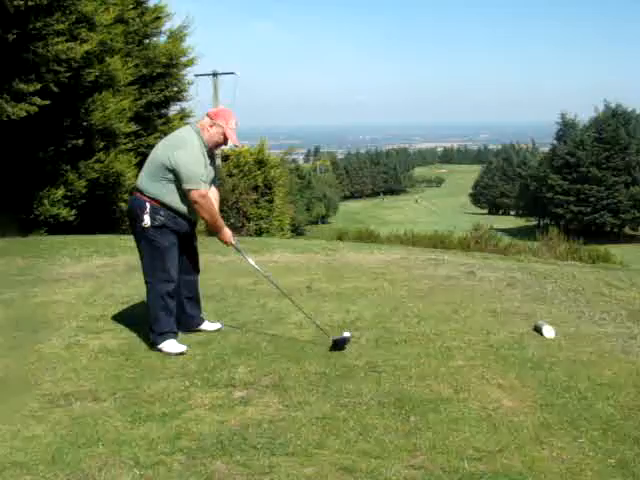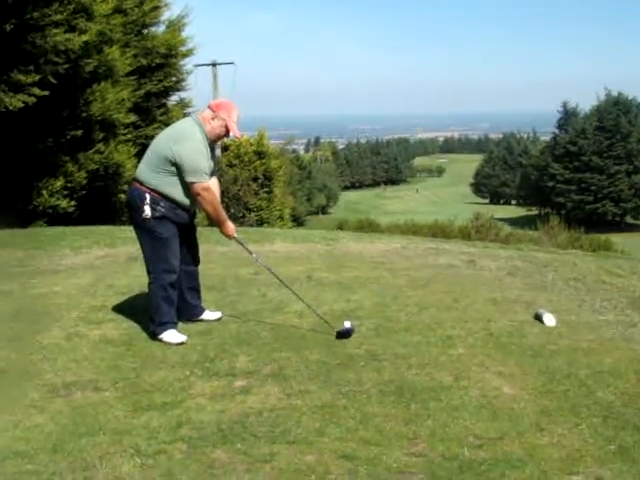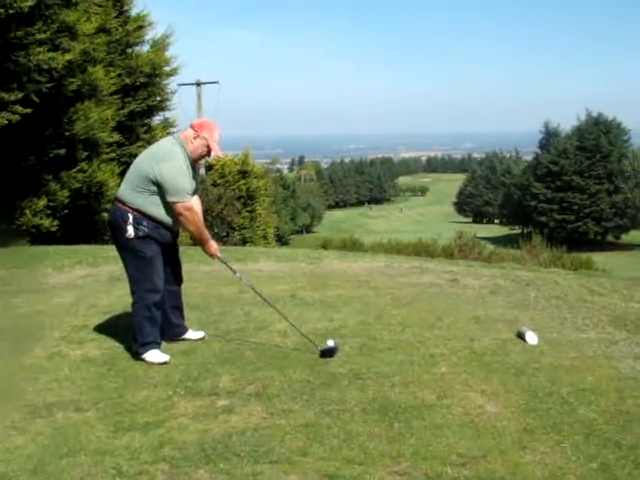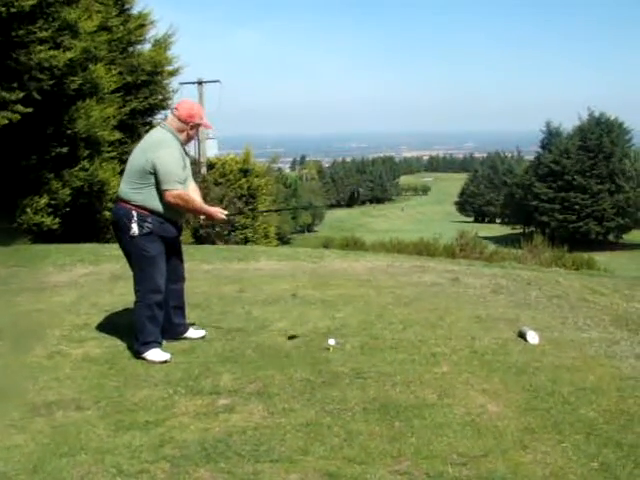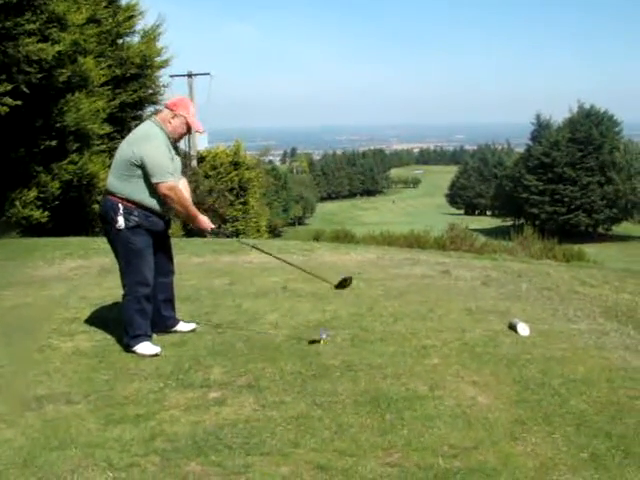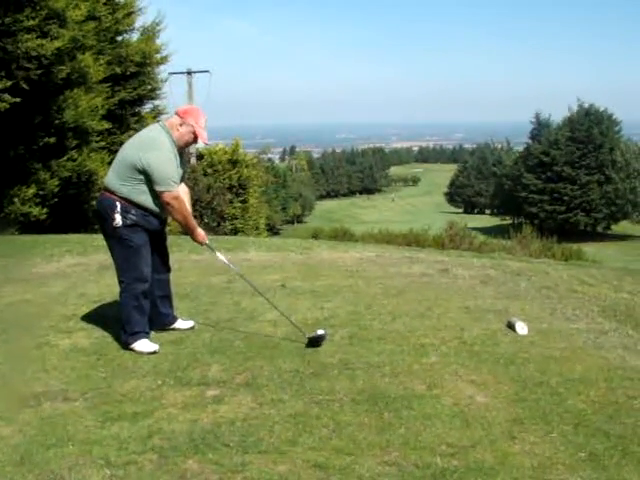
dt=0.7s
person 1, frame 1
left shoulder: (203, 146)
right shoulder: (187, 148)
left elbow: (210, 188)
right elbow: (198, 198)
left wrist: (215, 224)
right wrist: (220, 229)
left hip: (178, 217)
right hip: (154, 215)
left knee: (187, 270)
right knee: (163, 276)
left ankle: (190, 319)
right ankle: (162, 335)
person 1, frame 2
left shoulder: (202, 136)
right shoulder: (191, 140)
left elbow: (211, 180)
right elbow: (202, 191)
left wrist: (219, 217)
right wrist: (224, 223)
left hip: (175, 206)
right hip: (152, 205)
left knee: (187, 260)
right knee: (165, 267)
left ankle: (190, 309)
right ankle: (163, 326)
person 1, frame 3
left shoulder: (185, 156)
right shoulder: (172, 160)
left elbow: (193, 198)
right elbow: (183, 210)
left wrist: (203, 236)
right wrist: (206, 241)
left hip: (158, 226)
right hip: (135, 225)
left knee: (171, 279)
right knee: (149, 286)
left ankle: (173, 329)
right ankle: (145, 345)
person 1, frame 4
left shoulder: (170, 141)
right shoulder: (165, 148)
left elbow: (188, 183)
right elbow: (174, 196)
left wrist: (204, 210)
right wrist: (207, 211)
left hip: (161, 222)
right hip: (140, 223)
left knee: (173, 277)
right knee: (152, 285)
left ankle: (174, 327)
right ankle: (146, 344)
person 1, frame 5
left shoulder: (163, 138)
right shoulder: (152, 141)
left elbow: (179, 180)
right elbow: (167, 189)
left wrist: (191, 213)
right wrist: (196, 217)
left hip: (150, 217)
right hip: (128, 217)
left knee: (162, 271)
right knee: (140, 279)
left ankle: (164, 321)
right ankle: (136, 337)
person 1, frame 6
left shoulder: (172, 142)
right shoulder: (159, 149)
left elbow: (180, 186)
right elbow: (171, 199)
left wrist: (190, 222)
right wrist: (194, 229)
left hip: (146, 214)
right hip: (123, 214)
left knee: (159, 268)
right knee: (137, 276)
left ankle: (163, 318)
right ankle: (134, 335)
